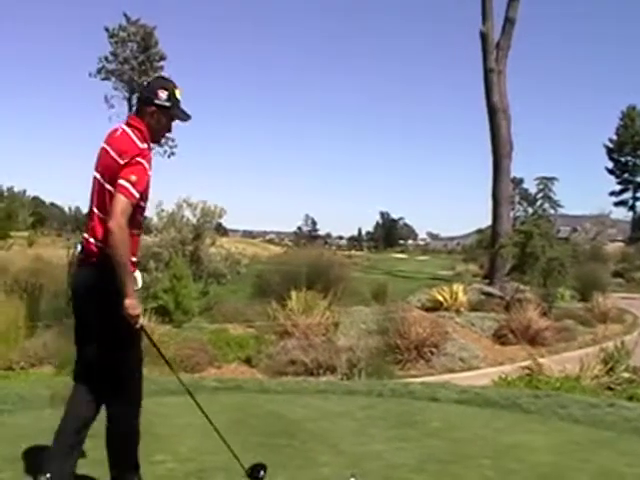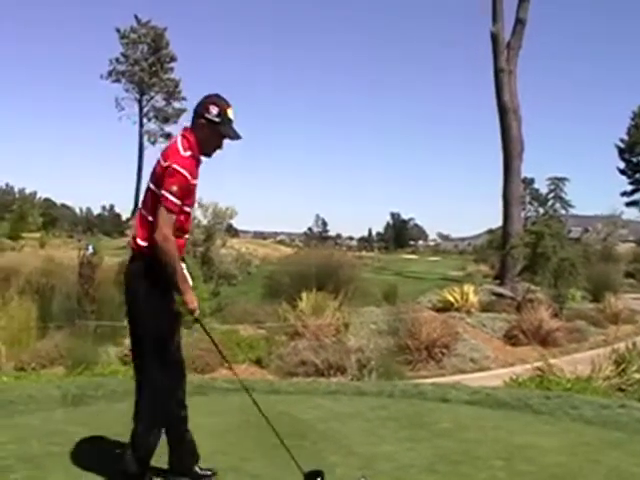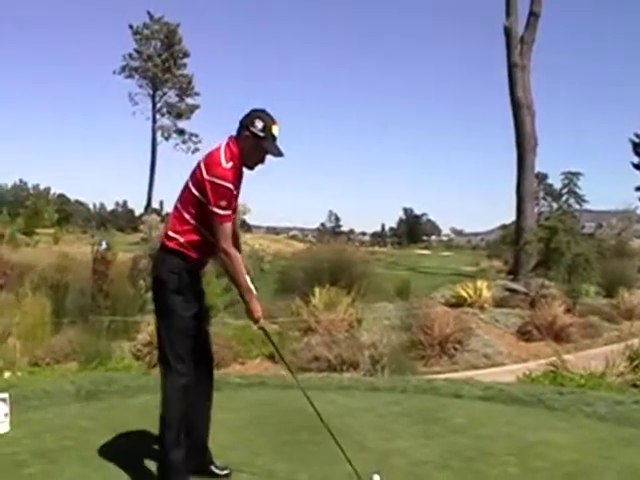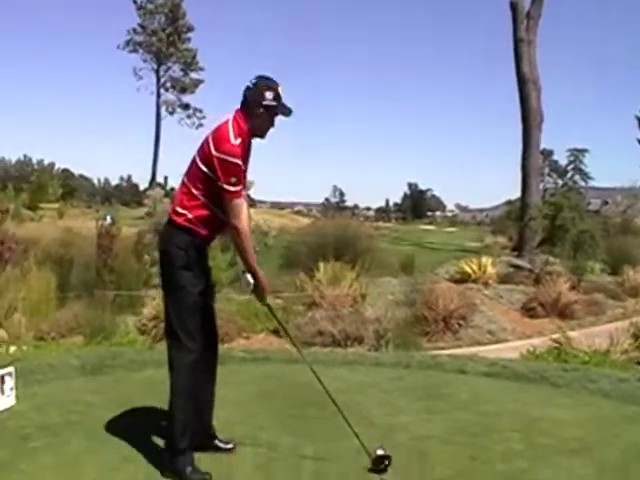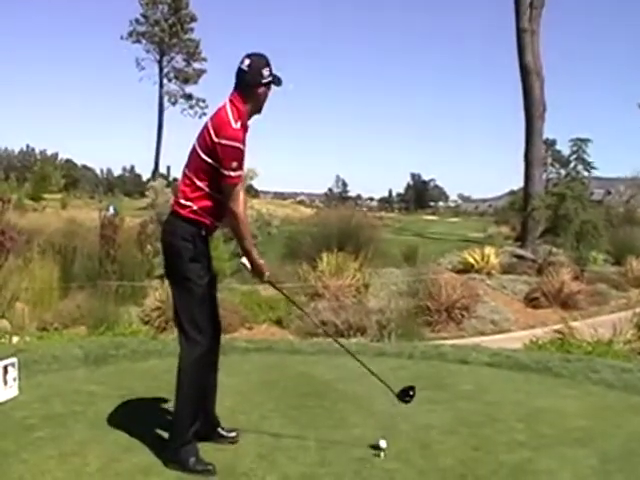
dt=0.5s
person 1, frame 1
left shoulder: (116, 137)
right shoulder: (138, 156)
right elbow: (116, 227)
right wrist: (129, 293)
left hip: (86, 272)
right hip: (105, 281)
left knee: (89, 381)
right knee: (122, 387)
person 1, frame 2
left shoulder: (185, 155)
right shoulder: (180, 163)
right elbow: (161, 236)
left wrist: (180, 279)
right wrist: (184, 289)
left hip: (157, 275)
right hip: (149, 277)
left knee: (172, 372)
right knee: (157, 374)
person 1, frame 3
left shoulder: (233, 166)
right shoulder: (220, 170)
left elbow: (229, 234)
right elbow: (223, 248)
left wrist: (247, 280)
right wrist: (249, 298)
left hip: (189, 271)
right hip: (175, 271)
left knee: (201, 367)
right knee: (180, 371)
person 1, frame 4
left shoulder: (239, 137)
right shoulder: (229, 144)
left elbow: (238, 205)
right elbow: (234, 222)
left wrist: (252, 263)
right wrist: (257, 275)
left hip: (195, 246)
right hip: (182, 245)
left knee: (207, 344)
right knee: (187, 348)
left ankle: (200, 431)
person 1, frame 5
left shoulder: (231, 119)
right shoulder: (230, 130)
left elbow: (233, 195)
right elbow: (233, 206)
left wrist: (247, 246)
right wrist: (253, 257)
left hip: (195, 235)
right hip: (187, 236)
left knee: (210, 333)
right knee: (196, 339)
left ankle: (204, 421)
right ankle: (181, 445)
